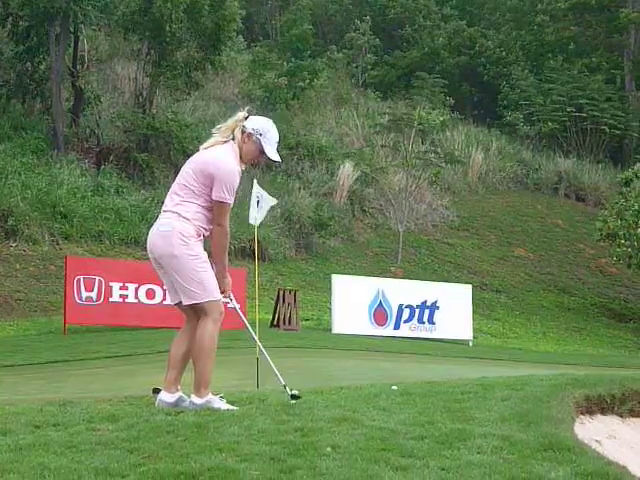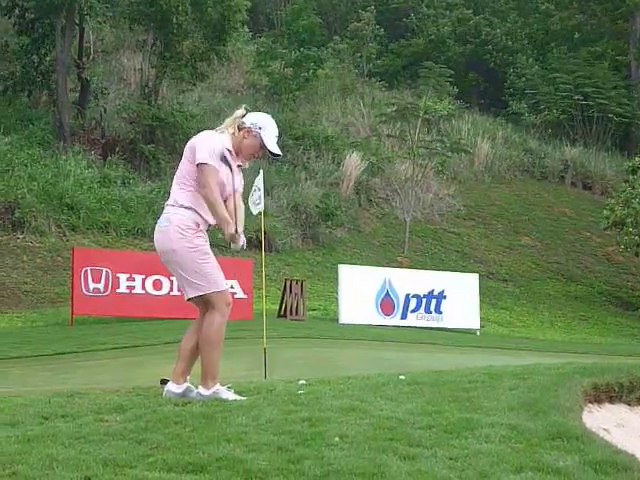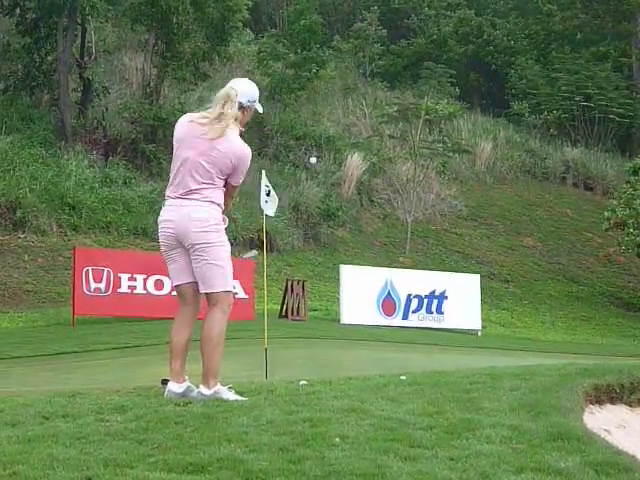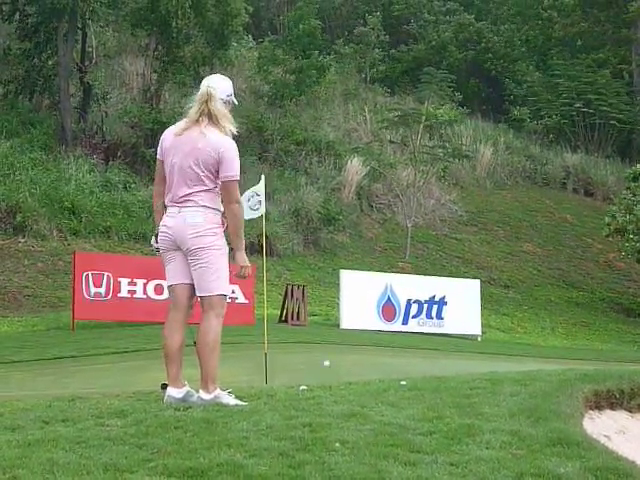
dt=0.7s
person 1, frame 1
left shoulder: (217, 154)
right shoulder: (228, 166)
left elbow: (211, 221)
right elbow: (220, 225)
left wrist: (214, 266)
right wrist: (222, 272)
left hip: (161, 237)
right hip: (178, 238)
left knee: (195, 318)
right knee: (212, 313)
left ankle: (170, 392)
right ankle: (202, 395)
person 1, frame 2
left shoulder: (235, 167)
right shoulder: (209, 142)
left elbow: (235, 206)
right elbow: (208, 191)
left wrist: (238, 232)
right wrist: (228, 226)
left hip: (177, 233)
right hip: (181, 230)
left knee: (210, 310)
right knee: (221, 304)
left ankle: (177, 383)
right ankle: (209, 386)
person 1, frame 3
left shoulder: (185, 123)
right shoulder: (240, 150)
left hip: (170, 217)
right hip: (203, 220)
left knee: (187, 304)
right knee: (220, 303)
left ankle: (177, 382)
right ankle: (210, 386)
person 1, frame 4
left shoulder: (170, 135)
right shoulder: (224, 144)
left elbow: (159, 188)
right elbow: (232, 202)
left wrist: (159, 230)
right wrist: (239, 250)
left hip: (172, 224)
right hip: (202, 226)
left knee: (178, 308)
right knee: (214, 308)
left ankle: (175, 387)
right ankle: (209, 390)
